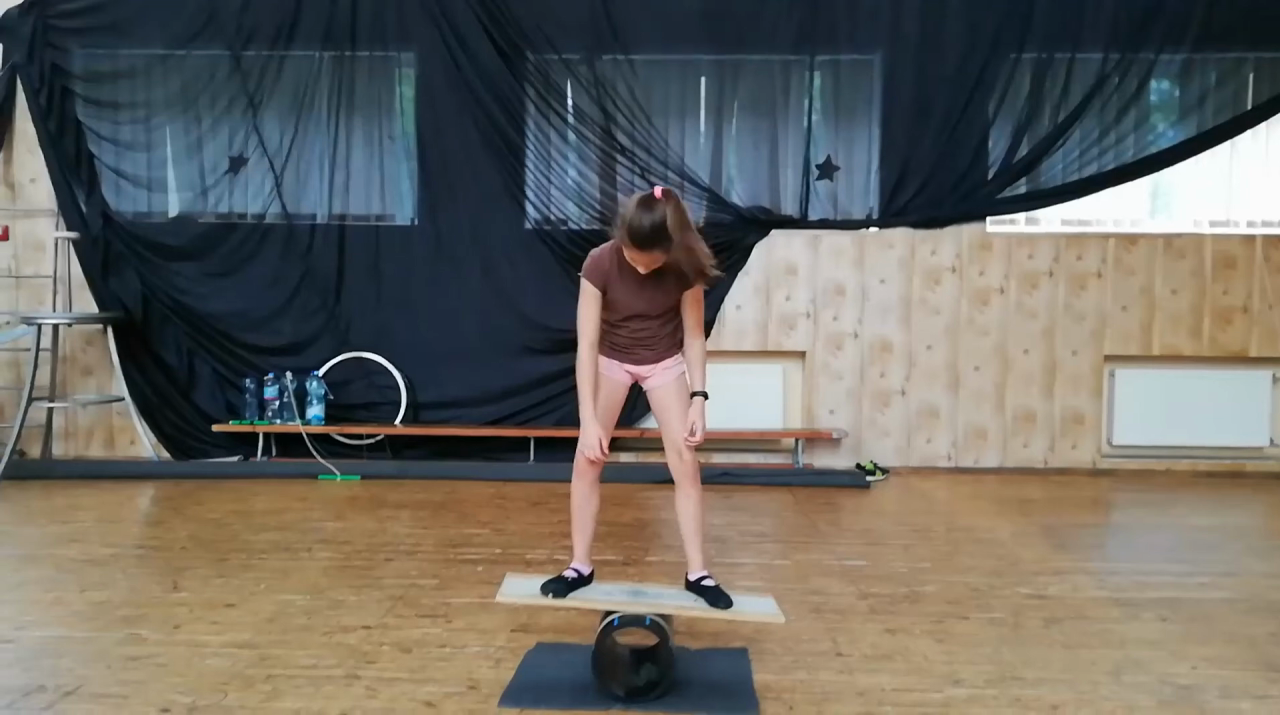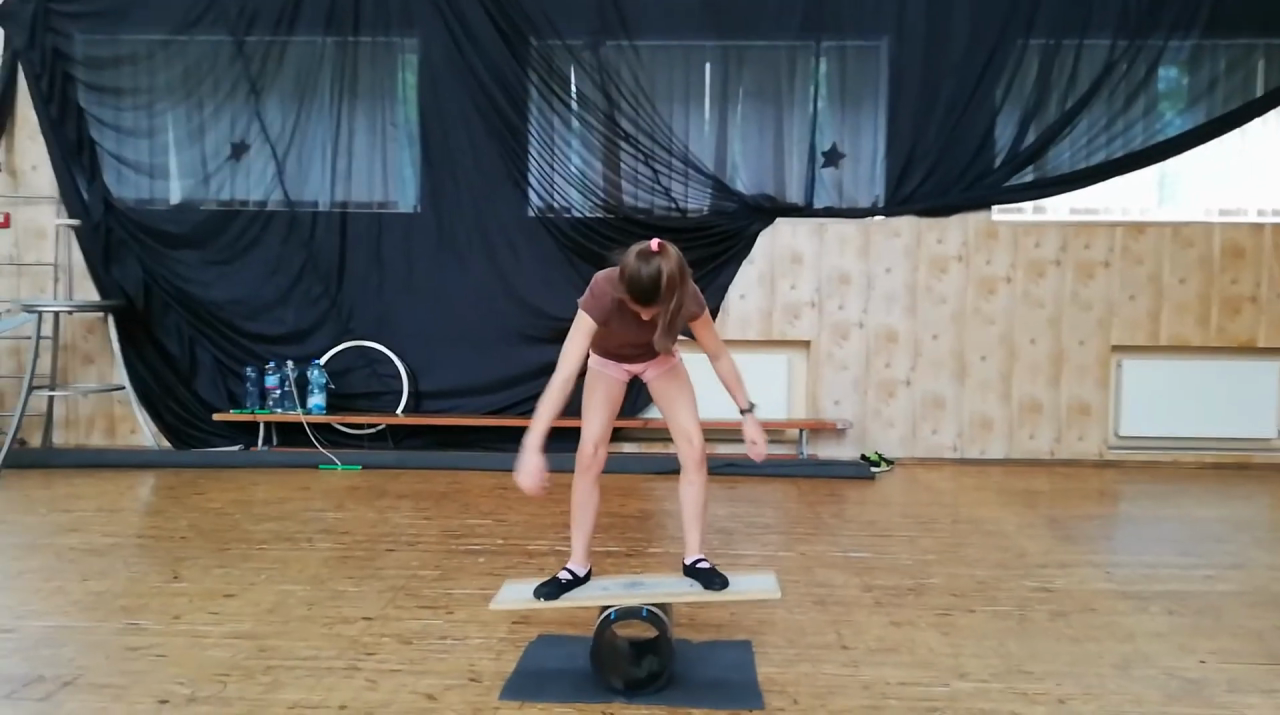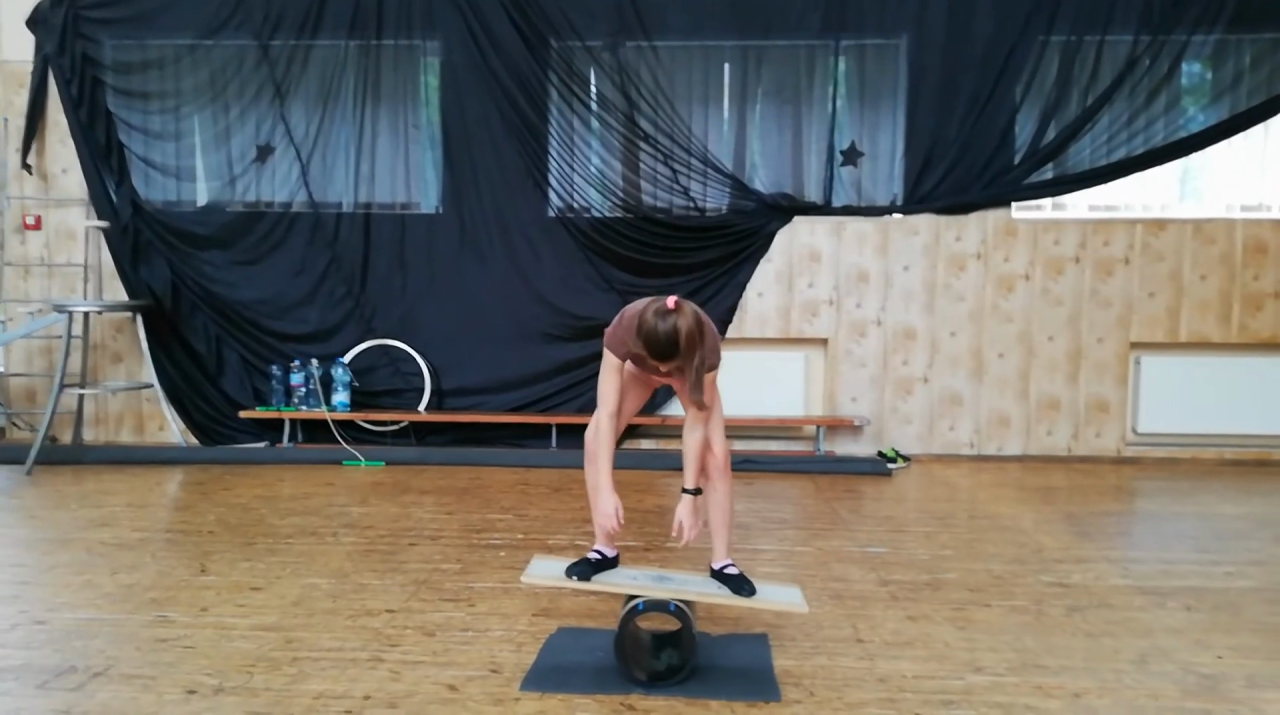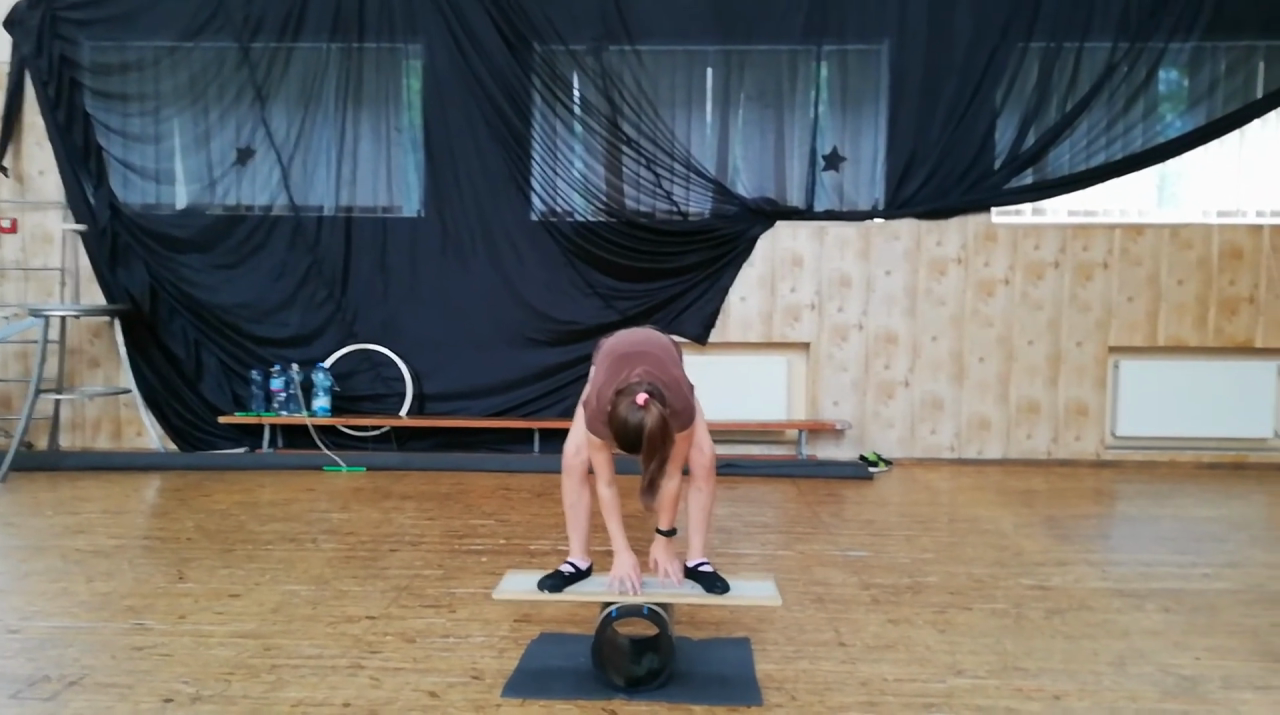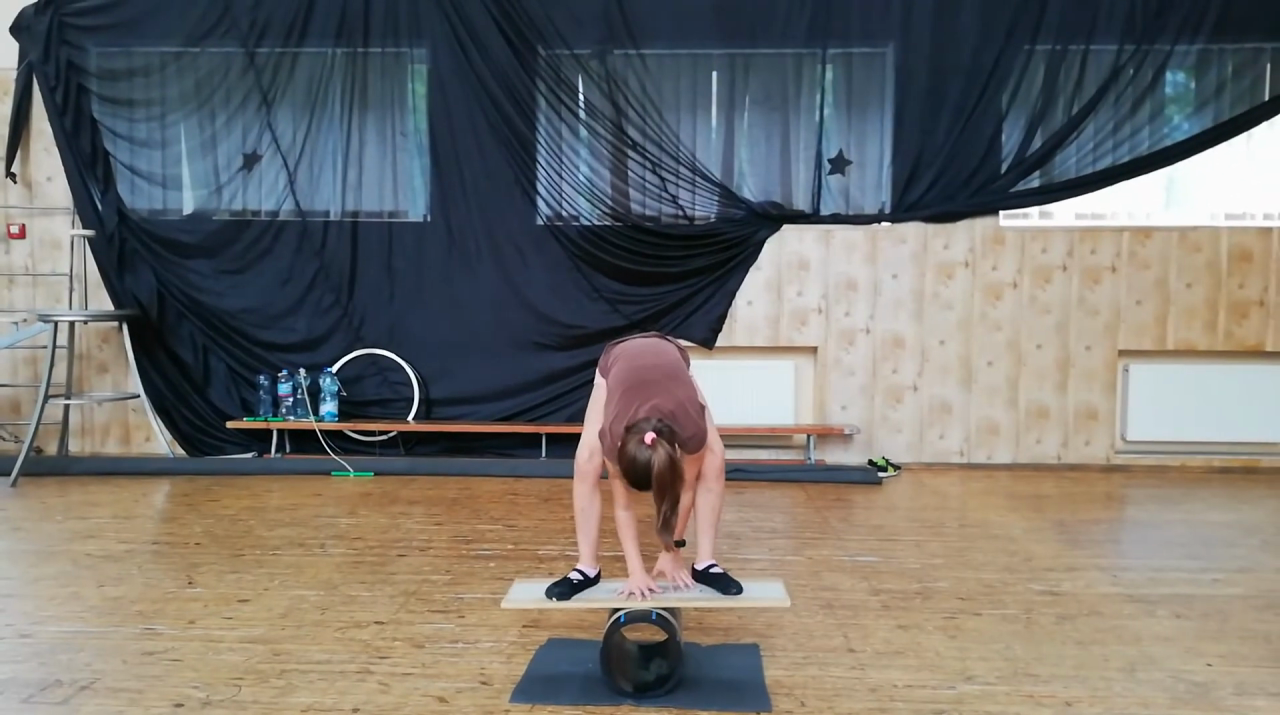
dt=1s
person 1, frame 1
left shoulder: (684, 267)
right shoulder: (600, 263)
left elbow: (694, 336)
right elbow: (586, 344)
left wrist: (698, 398)
right wrist: (588, 419)
left hip: (665, 364)
right hip: (611, 361)
left knee: (685, 461)
right knee: (587, 458)
left ankle: (697, 573)
right ankle: (580, 566)
person 1, frame 2
left shoulder: (685, 296)
right shoulder: (602, 292)
left elbow: (718, 355)
right elbow: (564, 373)
left wrist: (747, 413)
right wrist: (532, 448)
left hip: (660, 359)
right hip: (608, 361)
left knee: (693, 448)
right knee: (590, 454)
left ankle: (694, 558)
right ankle: (577, 566)
person 1, frame 3
left shoulder: (705, 341)
right shoulder: (623, 332)
left elbow: (695, 426)
right elbow: (607, 414)
left wrist: (689, 496)
right wrist: (604, 492)
left hip: (690, 370)
right hip: (637, 367)
left knee: (716, 453)
right knee: (596, 438)
left ankle: (722, 563)
right ankle: (604, 550)
person 1, frame 4
left shoulder: (680, 404)
right shoulder: (598, 406)
left elbow: (672, 476)
right elbow: (605, 483)
left wrist: (664, 539)
right wrist: (621, 551)
left knee: (703, 457)
right knee: (575, 457)
left ankle: (696, 561)
right ankle: (578, 561)
person 1, frame 5
left shoulder: (692, 429)
right shoulder: (614, 434)
left elbow: (685, 491)
right elbow: (623, 507)
left wrist: (672, 552)
right wrist: (636, 571)
right hip: (616, 360)
left knee: (713, 459)
right knee: (587, 462)
left ankle: (705, 564)
right ankle: (587, 568)
